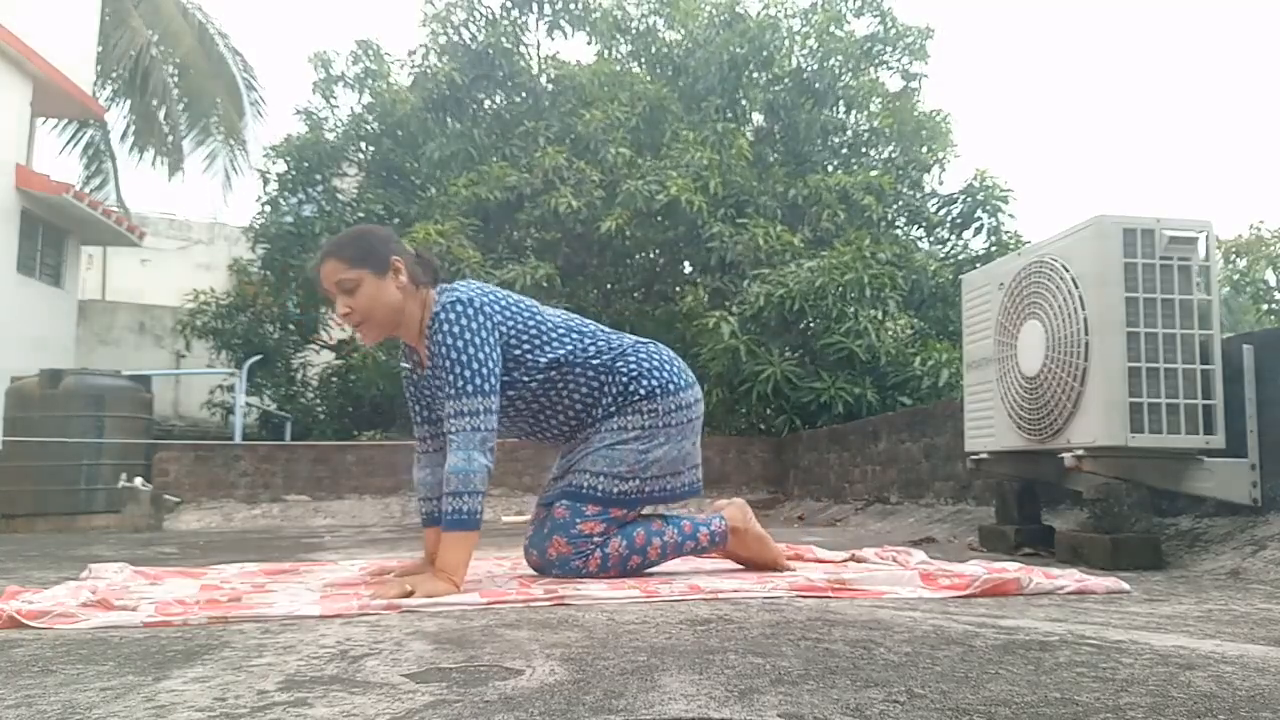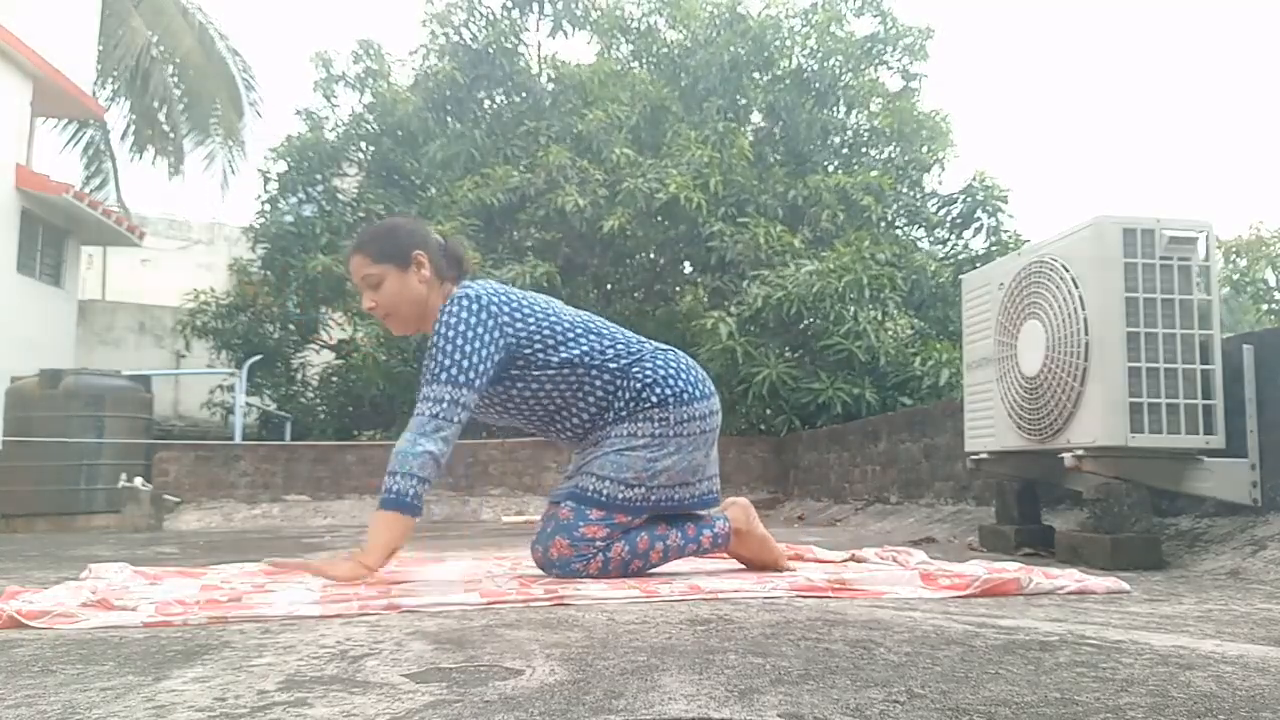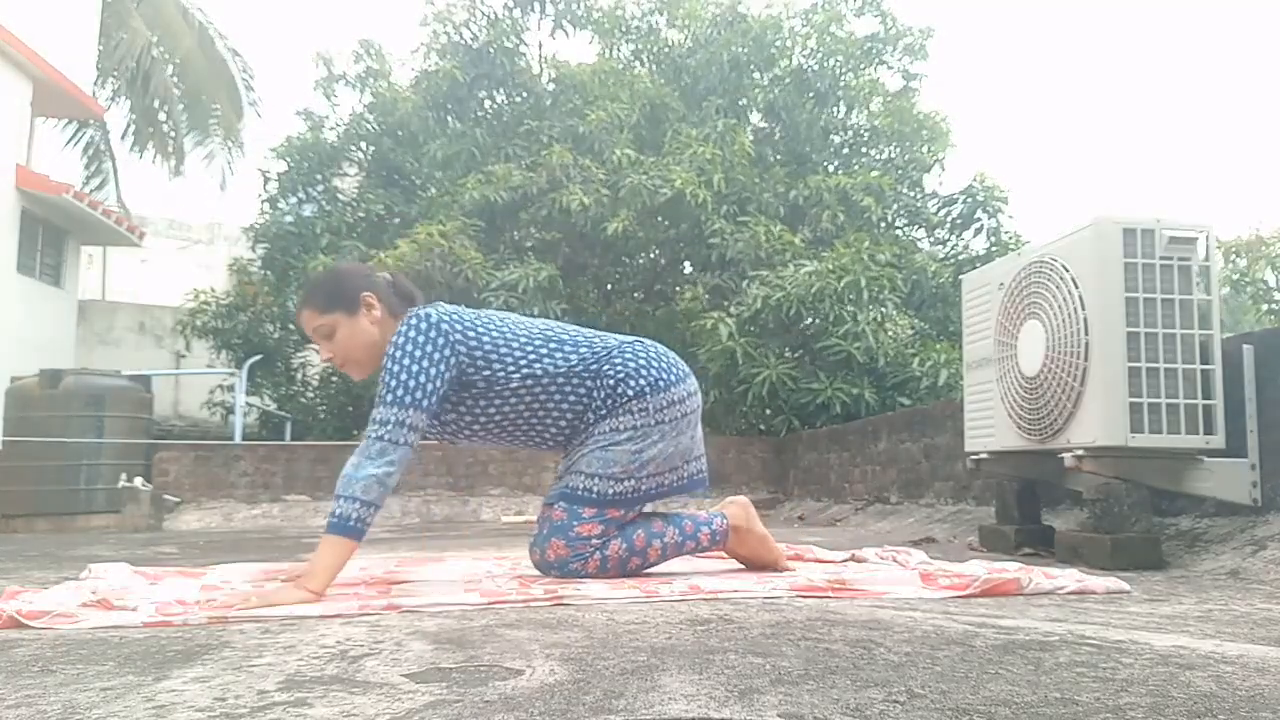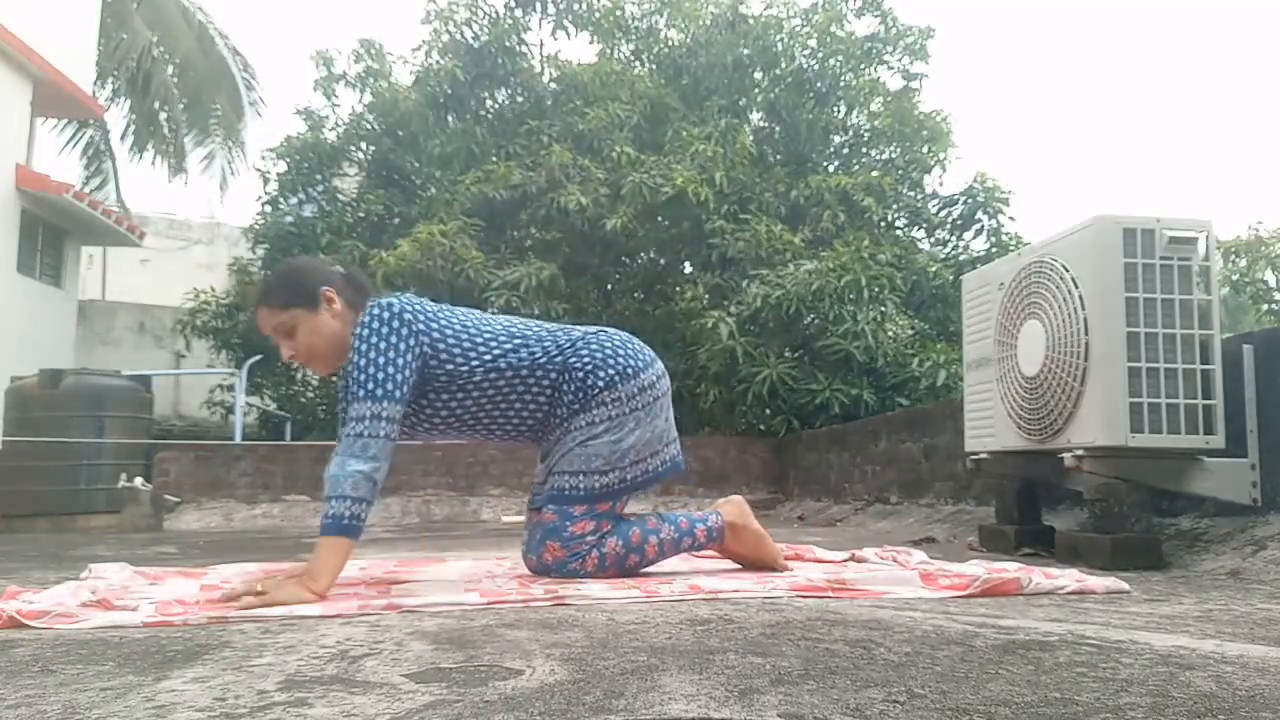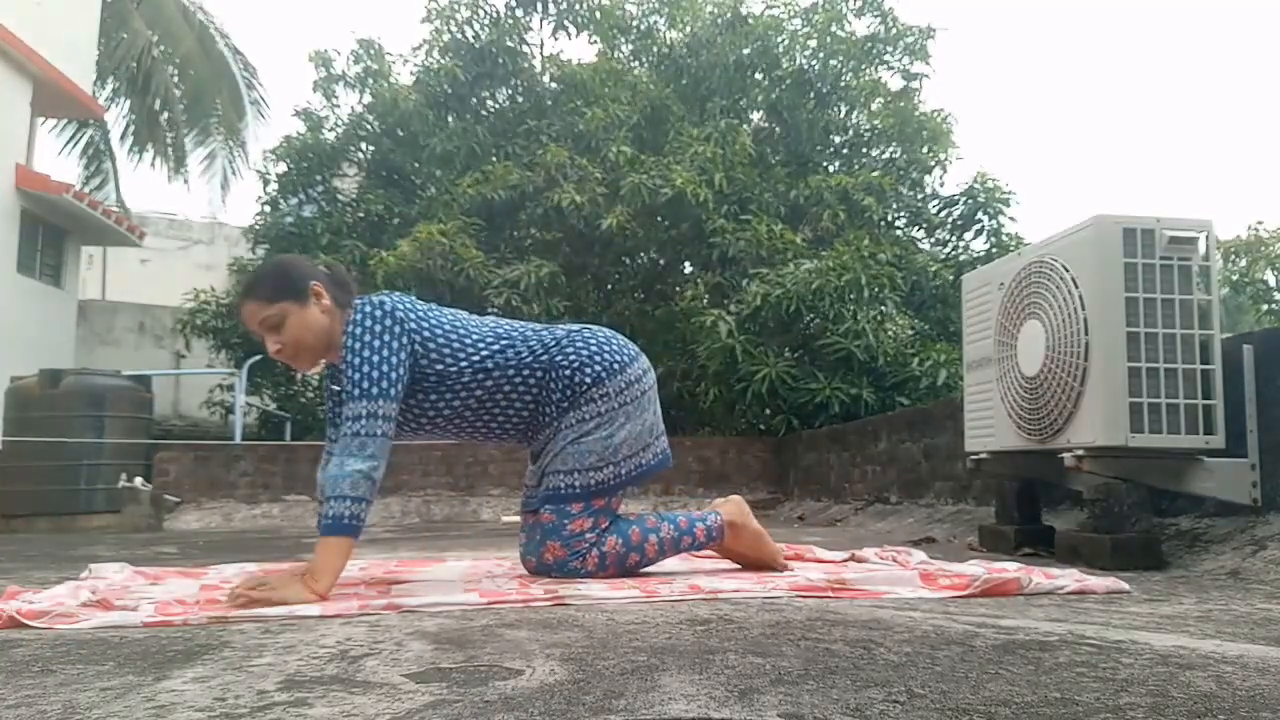
dt=0.3s
person 1, frame 1
left shoulder: (458, 310)
right shoulder: (413, 354)
left elbow: (470, 441)
right elbow: (433, 451)
left wrist: (448, 575)
right wrist: (434, 557)
left hip: (651, 397)
right hip: (601, 420)
left knee: (563, 554)
right knee: (545, 550)
left ankle: (726, 529)
right ankle: (711, 526)
person 1, frame 2
left shoulder: (468, 309)
right shoulder: (452, 339)
left elbow: (434, 431)
right elbow: (429, 432)
left wrist: (367, 558)
right wrist: (373, 550)
left hip: (665, 407)
right hip: (630, 422)
left knee: (565, 554)
right knee: (556, 552)
left ankle: (728, 528)
right ankle: (719, 519)
person 1, frame 3
left shoulder: (422, 335)
right shoulder: (422, 357)
left elbow: (381, 456)
right elbow: (381, 456)
left wrist: (311, 582)
right wrist: (318, 567)
left hip: (646, 396)
right hip: (629, 407)
left knee: (562, 554)
right knee: (557, 545)
left ankle: (728, 527)
right ankle: (719, 519)
person 1, frame 4
left shoulder: (383, 321)
right shoulder: (358, 371)
left elbow: (365, 454)
right elbow: (349, 460)
left wrist: (315, 583)
right wrist: (313, 569)
left hip: (614, 384)
right hip: (585, 404)
left knee: (560, 554)
right knee: (547, 548)
left ankle: (721, 524)
right ankle: (712, 525)
person 1, frame 5
left shoulder: (373, 320)
right shoulder: (342, 372)
left elbow: (363, 451)
right elbow: (339, 462)
left wrist: (317, 583)
right wrist: (313, 568)
left hip: (602, 379)
right hip: (569, 406)
left knee: (559, 555)
right knee: (544, 550)
left ankle: (720, 524)
right ankle: (710, 522)
